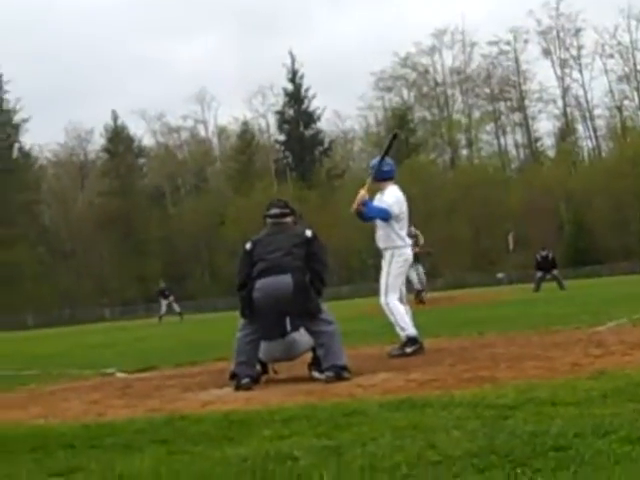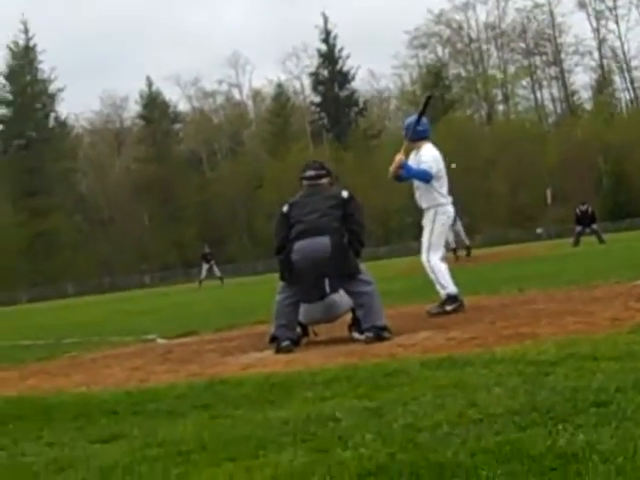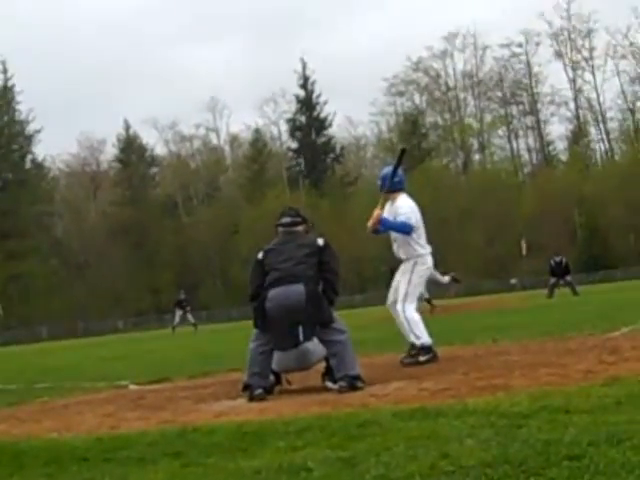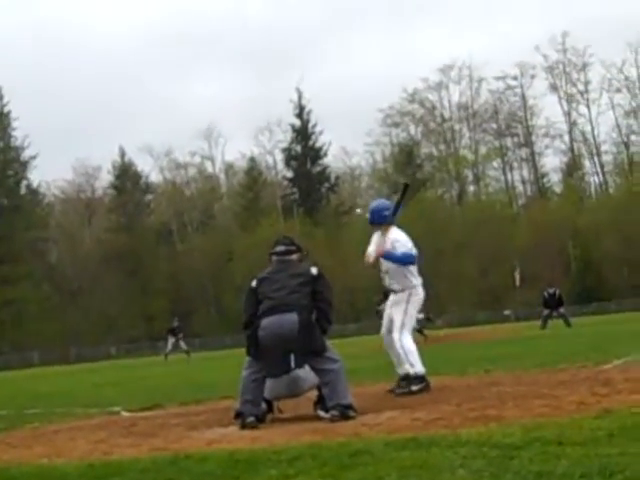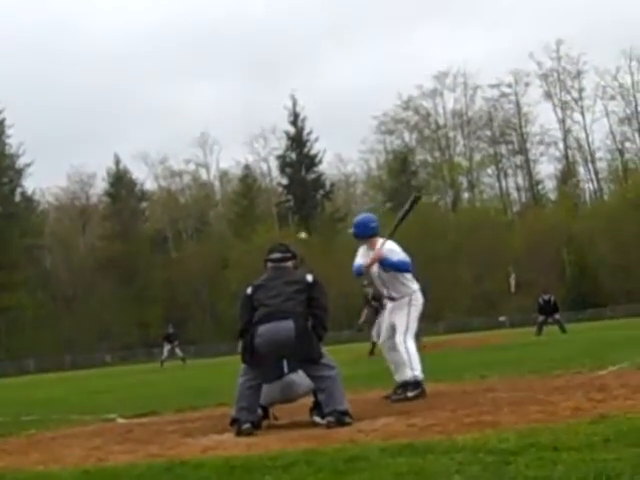
dt=0.2s
person 1, frame 1
left shoulder: (393, 194)
right shoulder: (382, 195)
left elbow: (384, 215)
right elbow: (368, 217)
left wrist: (365, 202)
right wrist: (359, 209)
left hip: (396, 252)
right hip: (393, 252)
left knee: (388, 298)
right knee: (398, 298)
left ankle: (412, 340)
right ankle: (410, 340)
person 1, frame 2
left shoulder: (429, 153)
right shoulder: (415, 154)
left elbow: (426, 176)
right elbow: (405, 176)
left wrist: (403, 165)
right wrist: (396, 172)
left hip: (439, 210)
right hip: (432, 211)
left knee: (430, 257)
right knee: (435, 256)
left ankle: (453, 299)
right ankle: (448, 297)
person 1, frame 3
left shoulder: (404, 205)
right shoulder: (391, 204)
left elbow: (407, 228)
right elbow: (377, 224)
left wrist: (382, 221)
right wrist: (374, 226)
left hip: (417, 261)
right hip: (407, 262)
left knee: (405, 306)
right knee: (394, 302)
left ankle: (427, 350)
right ankle: (416, 343)
person 1, frame 4
left shoulder: (398, 237)
right shoulder: (377, 236)
left elbow: (411, 258)
right elbow: (369, 257)
left wrist: (386, 254)
right wrist: (373, 257)
left hip: (410, 293)
right hip: (395, 294)
left knee: (401, 335)
right knee: (388, 334)
left ankle: (420, 379)
right ankle: (406, 375)
person 1, frame 5
left shoulder: (388, 247)
right shoulder: (364, 250)
left elbow: (406, 266)
right elbow: (356, 271)
left wrist: (383, 260)
right wrist: (368, 264)
left hip: (409, 299)
right hip: (392, 301)
left knee: (403, 339)
right knee: (386, 341)
left ankle: (416, 385)
right ankle: (403, 382)
person 2, frame 1
left shoulder: (254, 242)
right shoulder: (305, 234)
left elbow: (243, 277)
right elbow: (318, 266)
left wrist: (247, 305)
right wrist: (314, 294)
left hip: (260, 287)
right hip: (293, 284)
left knee: (248, 330)
right knee: (323, 324)
left ankle: (243, 375)
right ankle: (334, 368)
person 2, frame 2
left shoulder: (291, 204)
right shoulder: (342, 195)
left elbow: (281, 240)
right elbow: (355, 227)
left wrist: (286, 269)
right wrist: (353, 253)
left hip: (298, 250)
right hip: (331, 245)
left knee: (287, 294)
right knee: (362, 285)
left ankle: (283, 338)
right ankle: (374, 329)
person 2, frame 3
left shoulder: (265, 251)
right shoulder: (317, 243)
left elbow: (255, 287)
right elbow: (330, 274)
left wrist: (259, 316)
right wrist: (327, 302)
left hip: (273, 298)
right hip: (305, 294)
left knee: (261, 341)
right knee: (336, 333)
left ankle: (256, 386)
right ankle: (347, 378)
person 2, frame 4
left shoulder: (260, 279)
right shoulder: (311, 272)
left elbow: (249, 315)
right elbow: (324, 303)
left wrist: (252, 343)
right wrist: (320, 331)
left hip: (266, 326)
right hip: (298, 322)
left knee: (254, 369)
right knee: (328, 362)
left ankle: (248, 414)
right ankle: (340, 407)
person 2, frame 5
left shoulder: (255, 286)
right shoulder: (306, 278)
left elbow: (244, 322)
right elbow: (319, 310)
left wrist: (248, 350)
right wrist: (316, 338)
left hip: (261, 333)
right hip: (294, 329)
left knee: (250, 376)
right knee: (324, 369)
left ankle: (244, 421)
right ankle: (336, 413)
